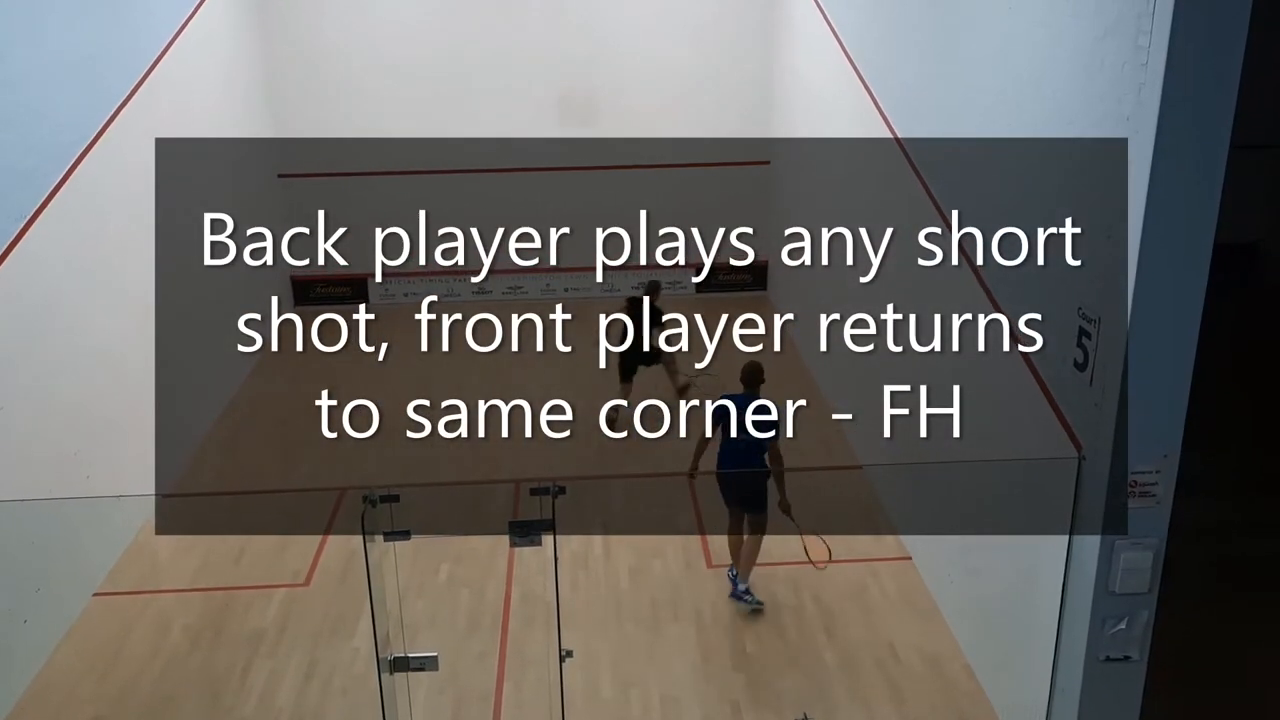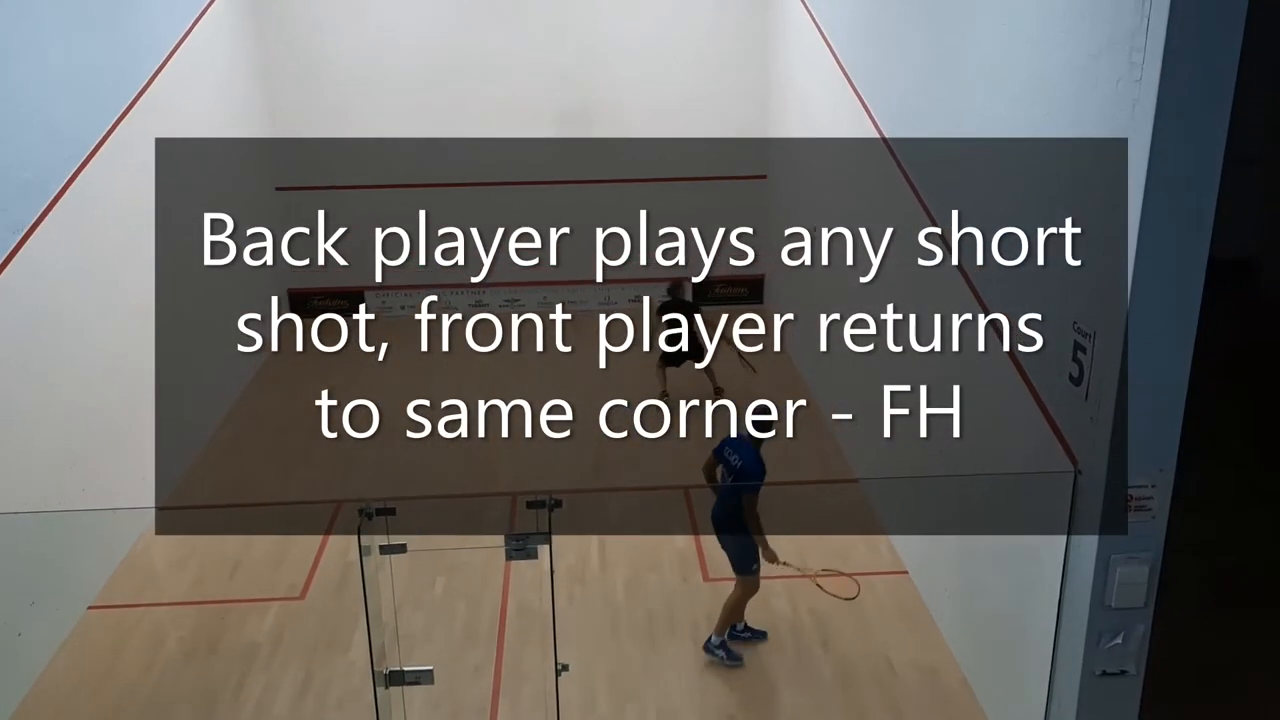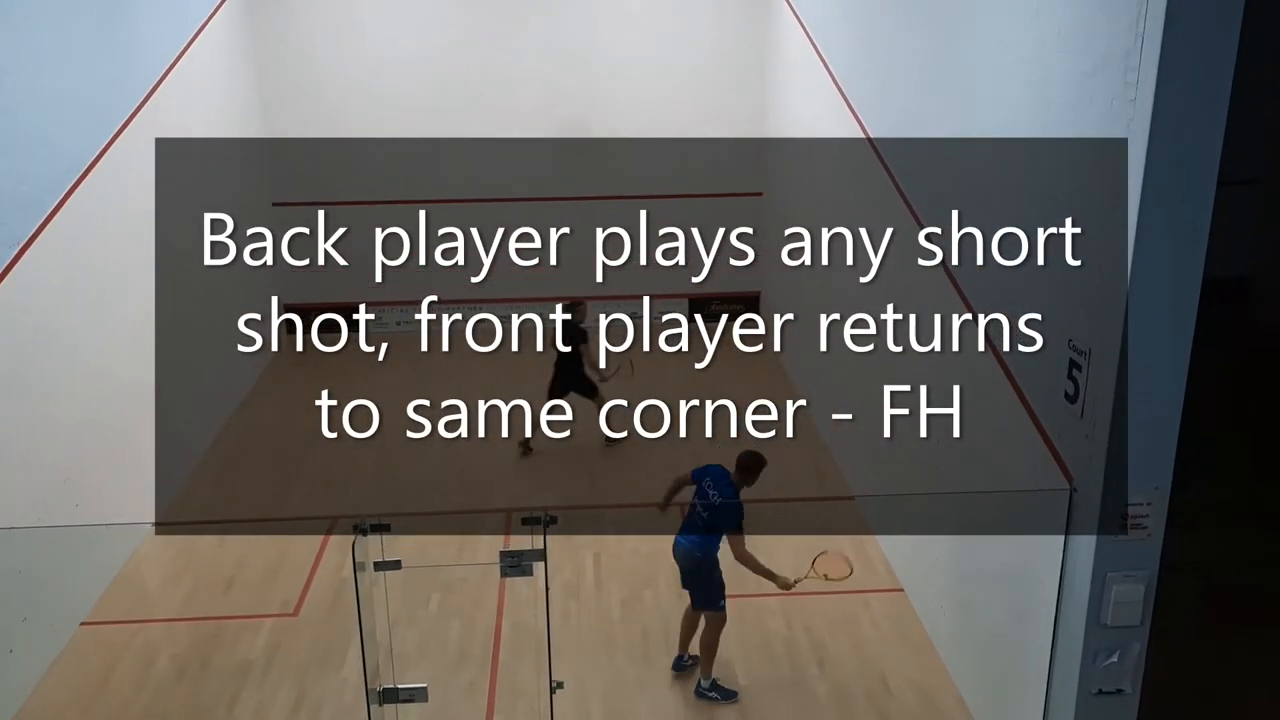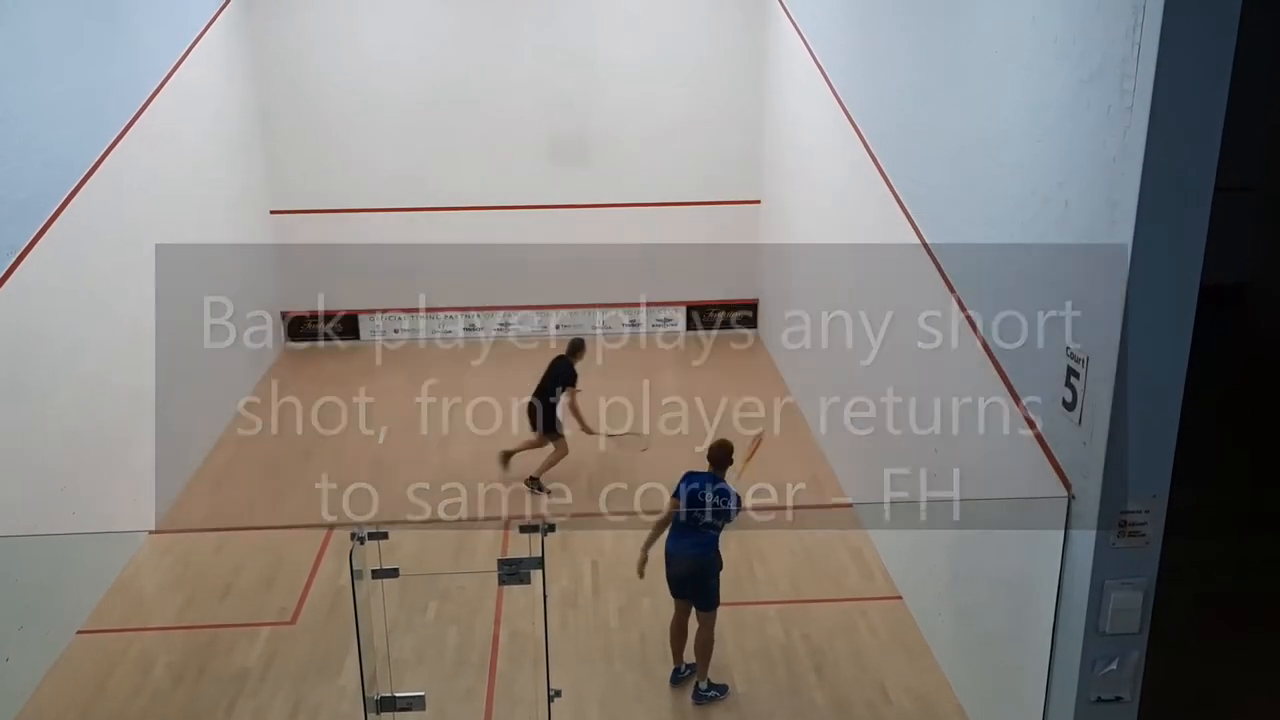
dt=0.7s
person 1, frame 1
left shoulder: (724, 404)
left elbow: (706, 436)
right elbow: (774, 457)
left wrist: (694, 463)
right wrist: (783, 495)
left hip: (726, 471)
right hip: (753, 475)
left knee: (735, 519)
right knee: (757, 529)
left ankle: (736, 571)
right ankle: (742, 586)
person 1, frame 2
left shoulder: (730, 442)
right shoulder: (755, 465)
left elbow: (707, 468)
right elbow: (750, 511)
right wrist: (765, 546)
left hip: (721, 517)
right hip: (733, 525)
left knee: (748, 574)
right knee: (748, 585)
left ankle: (737, 626)
right ankle: (716, 641)
person 1, frame 3
left shoulder: (712, 472)
right shoulder: (731, 506)
left elbow: (679, 481)
right elbow: (740, 553)
left wrist: (665, 502)
right wrist: (776, 579)
left hip: (682, 546)
right hip: (699, 557)
left knee: (697, 604)
right knee: (716, 619)
left ankle: (682, 658)
right ankle: (705, 684)
person 1, frame 4
left shoulder: (690, 480)
right shoulder: (732, 500)
left elbow: (668, 516)
left wrist: (645, 550)
left hip: (675, 556)
right hip: (704, 562)
left knee: (680, 613)
right knee: (706, 622)
left ankle: (679, 669)
right ankle: (702, 687)
